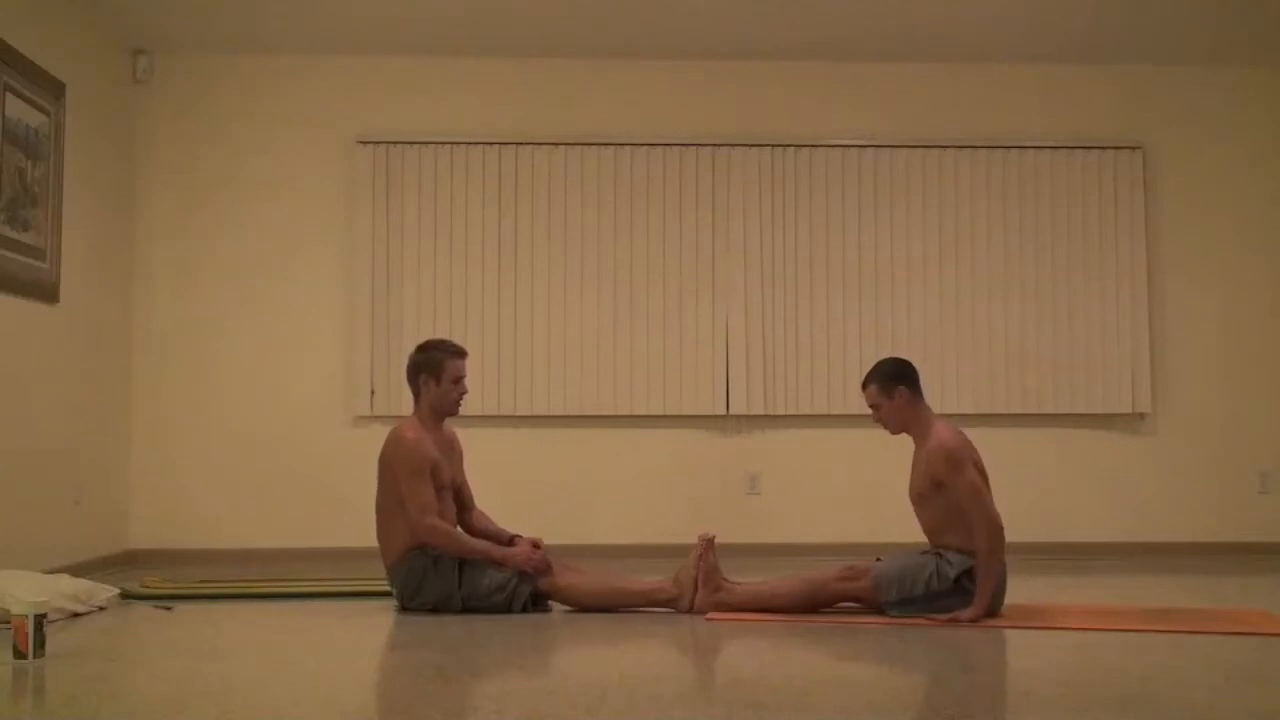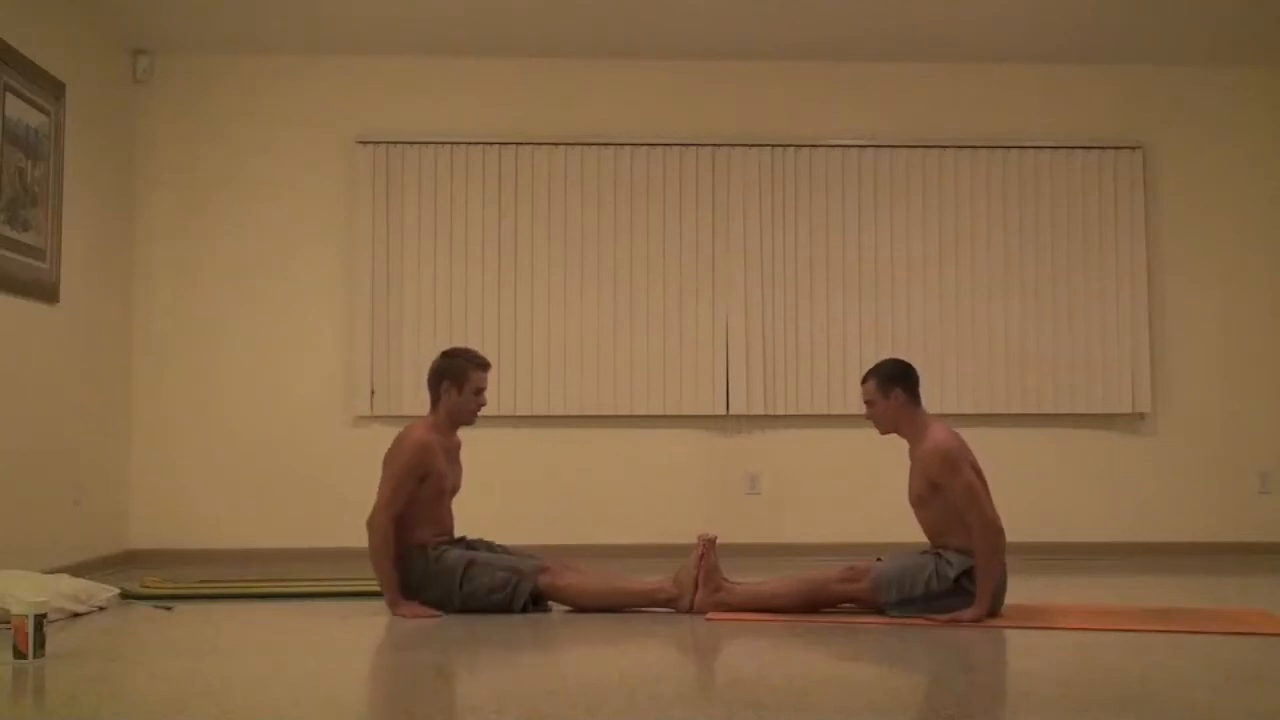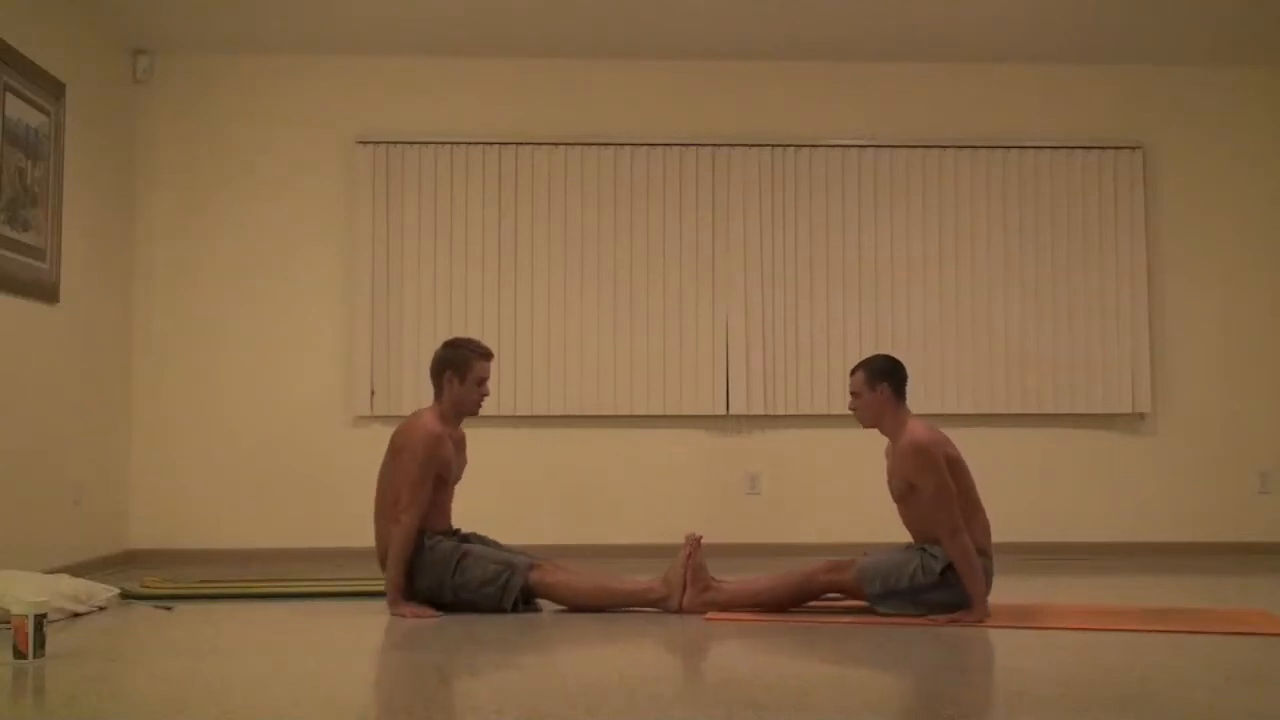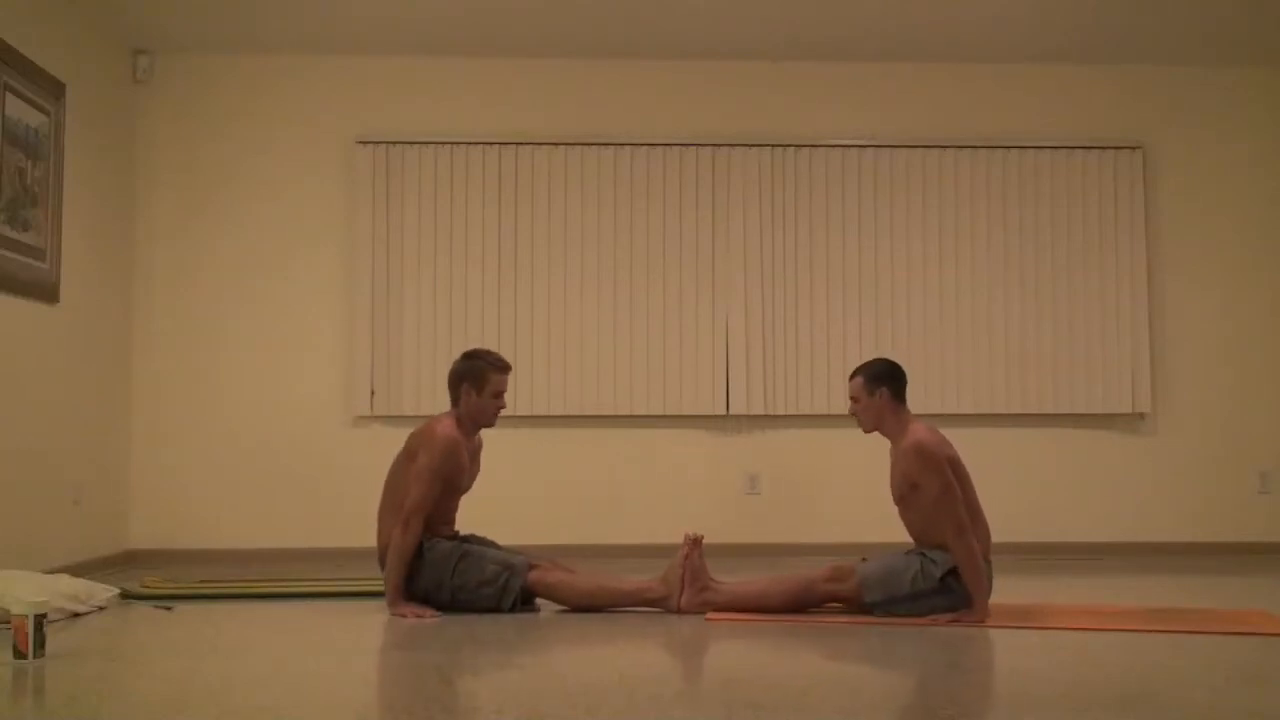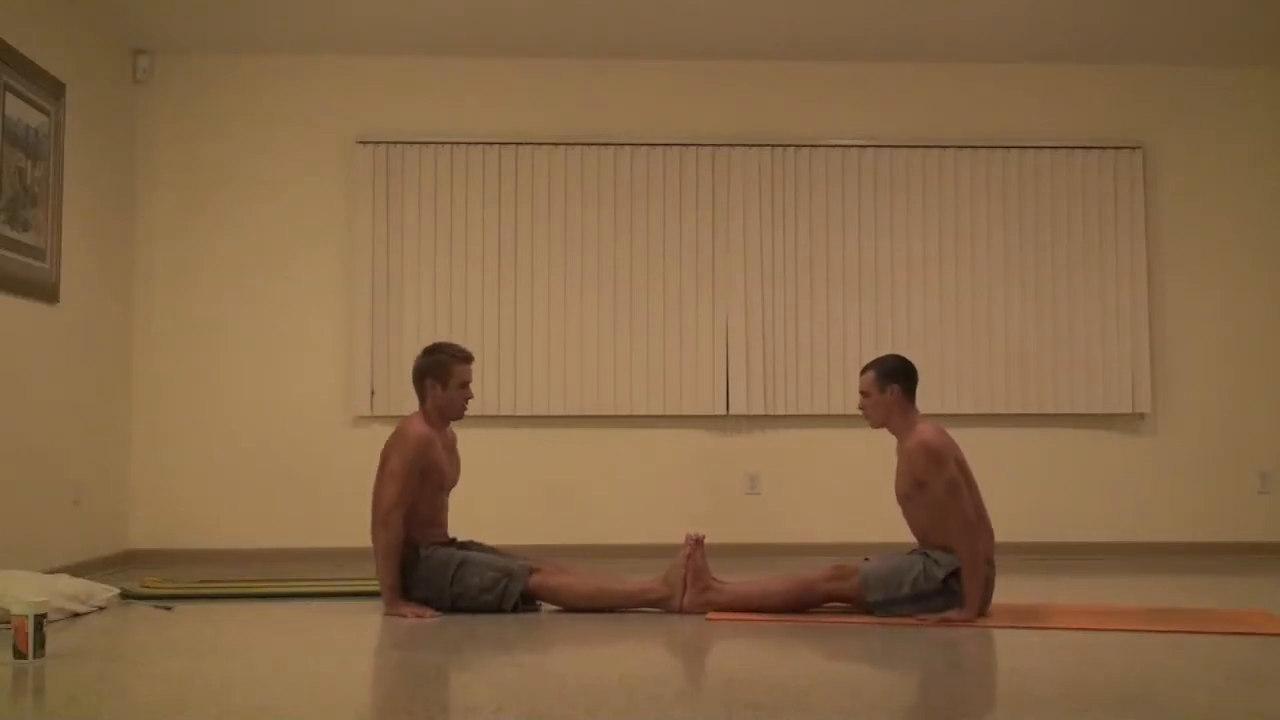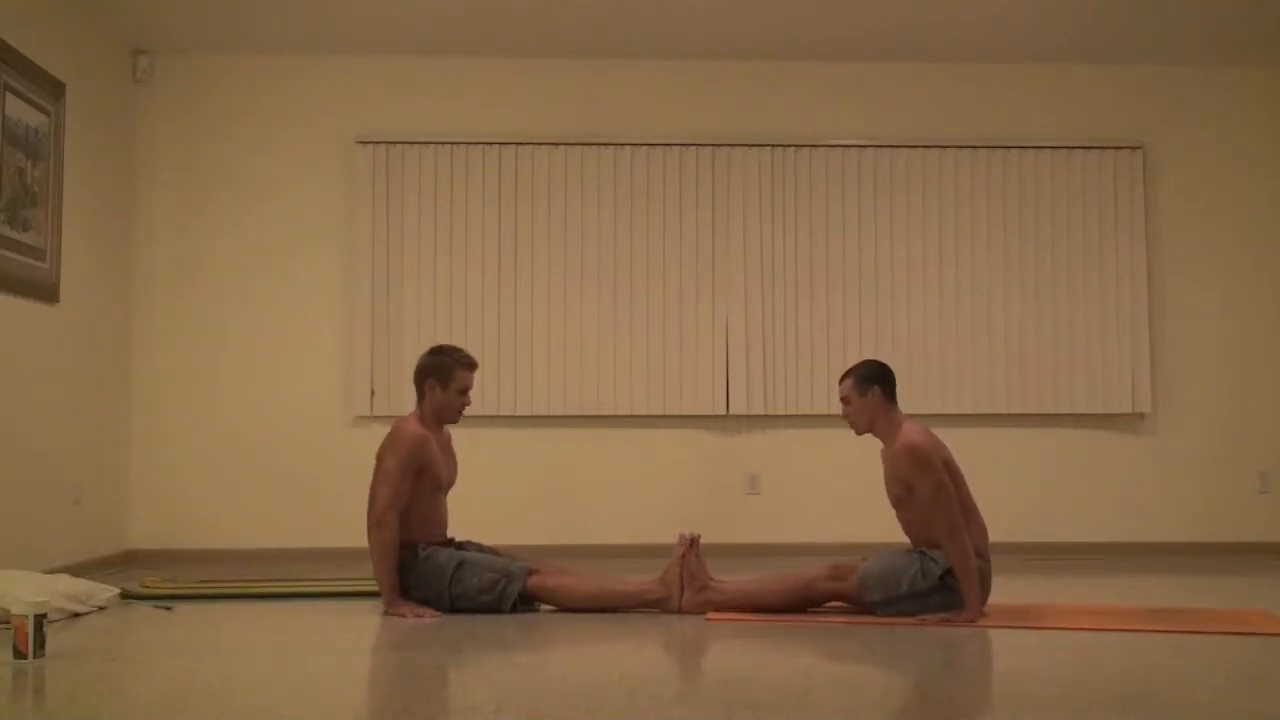
dt=0.7s
person 1, frame 1
left shoulder: (448, 439)
right shoulder: (410, 442)
left elbow: (468, 513)
right elbow: (426, 526)
left wrist: (513, 541)
right wrist: (504, 555)
left hip: (442, 560)
right hip: (420, 571)
left knee: (551, 567)
right knee: (545, 576)
left ankle: (670, 590)
right ankle: (673, 593)
person 1, frame 2
left shoulder: (450, 442)
right shoulder: (418, 444)
right elbow: (379, 521)
right wrist: (396, 600)
left hip: (446, 551)
right hip: (421, 567)
left knee: (553, 568)
right knee: (545, 578)
left ankle: (668, 590)
right ankle: (670, 593)
person 1, frame 3
left shoulder: (454, 434)
right shoulder: (427, 433)
right elbow: (405, 517)
right wrist: (396, 598)
left hip: (441, 546)
right hip: (419, 559)
left knee: (543, 566)
right knee: (535, 575)
left ankle: (658, 590)
right ankle: (662, 593)
person 1, frame 4
left shoulder: (472, 441)
right shoulder: (444, 438)
right elbow: (409, 520)
right wrist: (395, 598)
left hip: (439, 549)
right hip: (417, 561)
left knee: (545, 567)
right knee: (534, 575)
left ankle: (656, 591)
right ankle: (659, 592)
person 1, frame 5
left shoulder: (445, 436)
right shoulder: (416, 437)
right elbow: (387, 517)
right wrist: (392, 599)
left hip: (439, 554)
right hip: (416, 566)
left knee: (542, 568)
right knee: (533, 578)
left ankle: (658, 591)
right ankle: (661, 593)
person 1, frame 6
left shoulder: (441, 437)
right shoulder: (410, 437)
right elbow: (382, 518)
right wrist: (392, 598)
left hip: (440, 554)
right hip: (417, 565)
left knee: (540, 570)
right knee: (532, 579)
left ankle: (656, 590)
right ankle: (658, 593)
person 2, frame 1
left shoulder: (942, 446)
right shoulder: (928, 443)
left elbow: (990, 524)
left wrist: (980, 604)
left hip: (966, 577)
right hip: (951, 566)
left knee: (848, 580)
right knee: (852, 576)
left ankle: (725, 597)
right ankle: (729, 591)
person 2, frame 2
left shoulder: (937, 448)
right shoulder: (922, 446)
left elbow: (988, 527)
left wrist: (981, 605)
left hip: (966, 575)
right hip: (951, 566)
left knee: (847, 582)
right knee: (850, 576)
left ankle: (724, 596)
right ankle: (728, 592)
person 2, frame 3
left shoulder: (916, 445)
right shoulder: (897, 447)
left elbow: (952, 531)
left wrist: (978, 606)
left hip: (952, 572)
right hip: (938, 562)
left knee: (832, 574)
right knee: (833, 572)
left ankle: (711, 596)
right ankle: (716, 592)
person 2, frame 4
left shoulder: (917, 446)
right shoulder: (904, 444)
left elbow: (958, 530)
left wrist: (978, 606)
left hip: (952, 576)
right hip: (938, 566)
left knee: (833, 581)
right knee: (834, 577)
left ankle: (711, 596)
right ankle: (716, 591)
person 2, frame 5
left shoulder: (923, 445)
right shoulder: (911, 444)
left elbow: (966, 525)
left wrist: (970, 607)
left hip: (953, 577)
right hip: (941, 566)
left knee: (835, 581)
right knee: (836, 577)
left ankle: (712, 597)
right ankle: (717, 592)
person 2, frame 6
left shoulder: (909, 447)
right shoulder: (895, 447)
left elbow: (952, 529)
left wrist: (971, 606)
left hip: (951, 575)
right hip: (939, 566)
left knee: (833, 580)
right knee: (833, 577)
left ankle: (709, 595)
right ankle: (715, 591)
